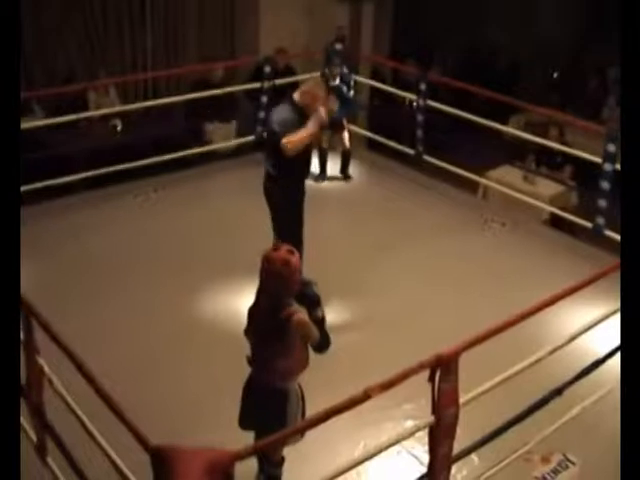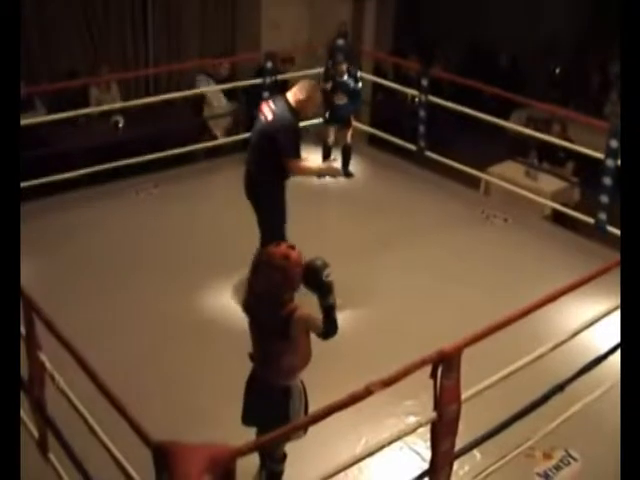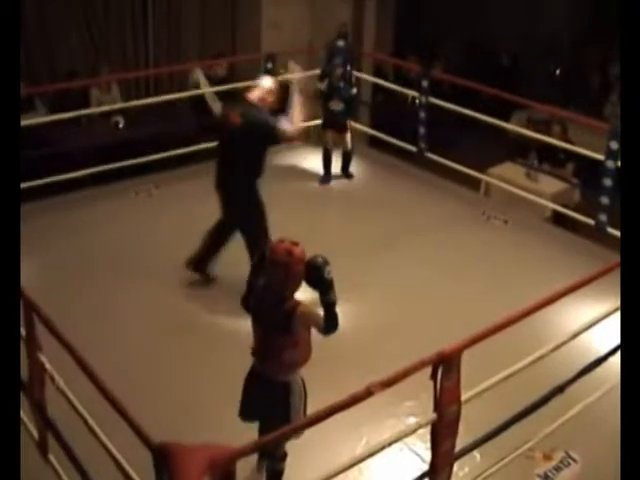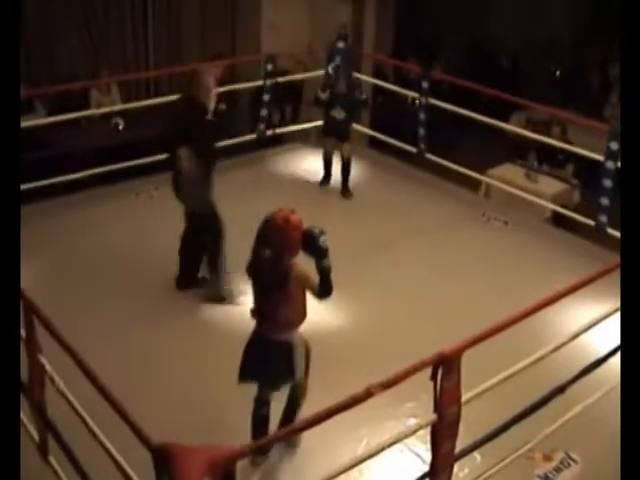
dt=0.5s
person 1, frame 1
left shoulder: (256, 308)
right shoulder: (297, 320)
right elbow: (322, 345)
right wrist: (315, 311)
left hip: (258, 383)
right hip: (283, 390)
left knee: (263, 434)
right knee: (276, 445)
person 1, frame 2
left shoulder: (256, 302)
right shoulder: (298, 316)
right elbow: (329, 330)
left wrist: (259, 269)
right wrist: (326, 295)
left hip: (259, 379)
right hip: (285, 387)
left knee: (264, 431)
right knee: (277, 442)
person 1, frame 3
left shoulder: (258, 298)
right shoulder: (300, 312)
right elbow: (330, 326)
left wrist: (258, 268)
right wrist: (327, 292)
left hip: (260, 375)
right hip: (285, 383)
left knee: (266, 424)
right knee: (279, 439)
left ankle: (263, 459)
person 1, frame 4
left shoulder: (260, 263)
right shoulder: (295, 273)
right elbow: (324, 291)
left wrist: (261, 238)
right wrist: (322, 259)
left hip: (262, 337)
right hip: (287, 341)
left knee: (264, 392)
right knee: (299, 382)
left ankle: (259, 447)
right ankle: (287, 428)
person 2, frame 1
left shoulder: (300, 111)
right shoulder: (283, 115)
right elbow: (289, 147)
left wrist: (322, 117)
right wrist: (315, 123)
left hip: (293, 183)
right hip: (281, 186)
left knee: (293, 234)
right knee: (289, 238)
person 2, frame 2
left shoulder: (272, 103)
right shoulder: (285, 123)
right elbow: (293, 167)
right wrist: (324, 168)
left hip: (256, 180)
right hip: (267, 184)
right knee: (273, 240)
person 2, frame 3
left shoulder: (233, 110)
right shoulder: (258, 120)
left elbow: (217, 108)
right elbow: (292, 130)
right wrist: (296, 91)
left hip: (225, 180)
right hip: (243, 185)
left knee: (228, 223)
right knee: (258, 236)
left ankle: (198, 262)
person 2, frame 4
left shoulder: (199, 107)
right shoulder: (185, 114)
right elbow: (182, 155)
right wrist: (192, 187)
left hip: (198, 180)
right hip: (192, 182)
left knee: (196, 228)
right knee: (212, 229)
left ankle: (186, 277)
right ankle: (214, 287)
person 3, frame 1
left shoulder: (346, 80)
right shoulder: (324, 80)
left elbow: (349, 99)
left hip: (340, 118)
left knee: (346, 147)
right knee: (323, 146)
left ankle: (345, 170)
right ankle: (322, 172)
person 3, frame 2
left shoulder: (352, 76)
right shoulder: (330, 76)
left elbow: (357, 94)
right elbow: (326, 93)
left hip: (347, 114)
right hip: (333, 114)
left knee: (347, 142)
right knee: (328, 141)
left ankle: (345, 167)
person 3, frame 3
left shoulder: (347, 84)
right shoulder: (327, 82)
left elbow: (352, 100)
right elbow: (319, 91)
left hip: (342, 120)
right hip: (329, 119)
left knee: (348, 147)
right knee: (328, 147)
left ankle: (345, 169)
right ankle: (327, 173)
person 3, frame 4
left shoulder: (352, 93)
right shoulder: (330, 91)
left elbow: (363, 103)
right elbow: (319, 101)
right wrist: (325, 88)
left hip: (345, 129)
right hip: (330, 127)
left knee: (346, 157)
right knee: (327, 152)
left ankle: (345, 186)
right ankle: (327, 175)
